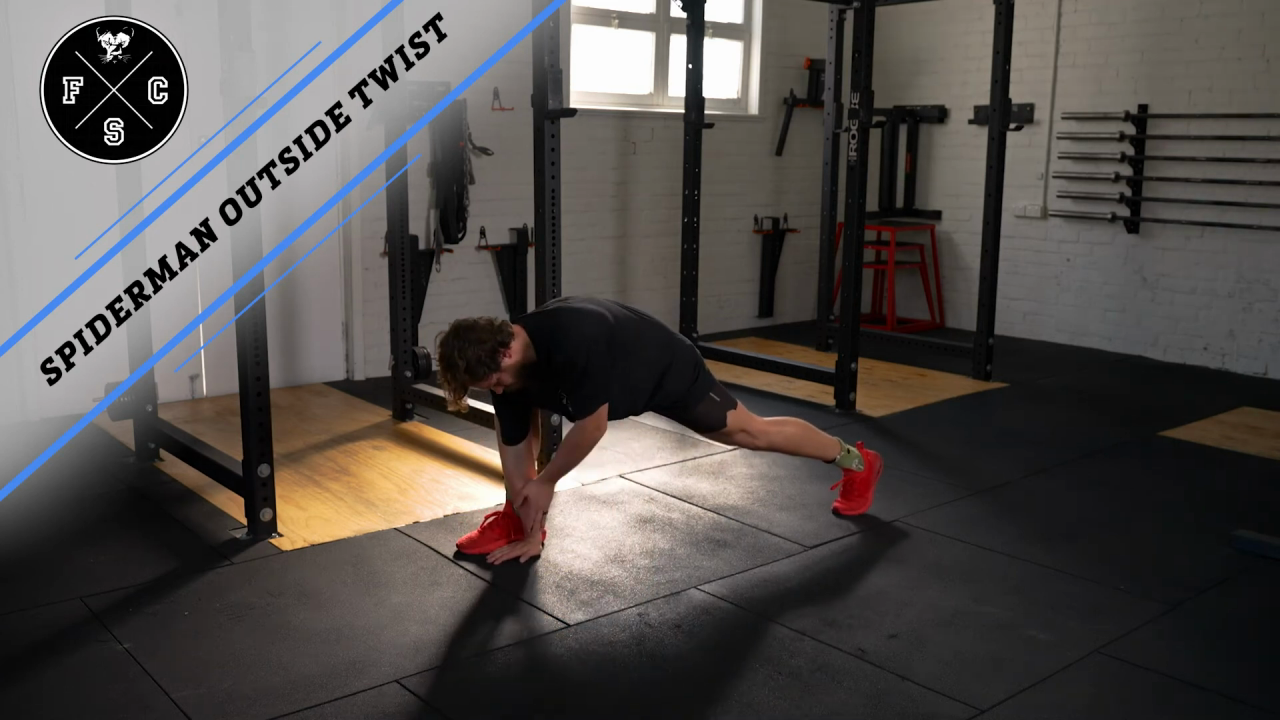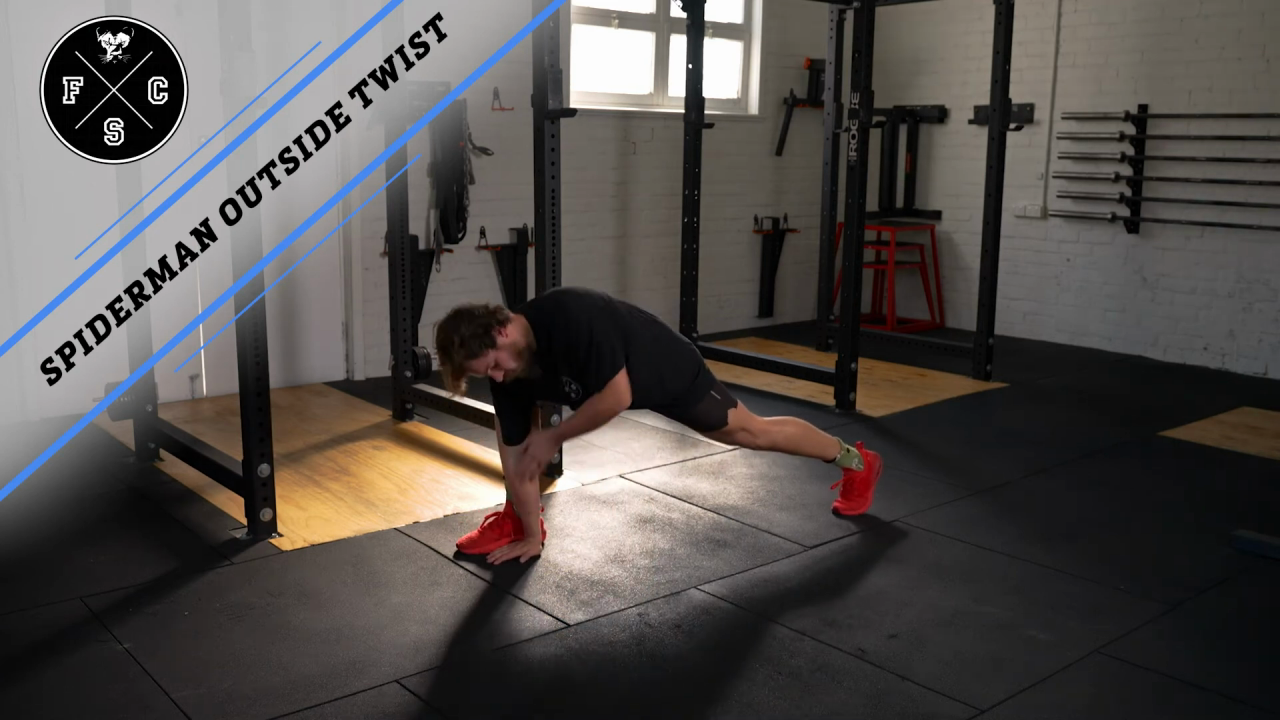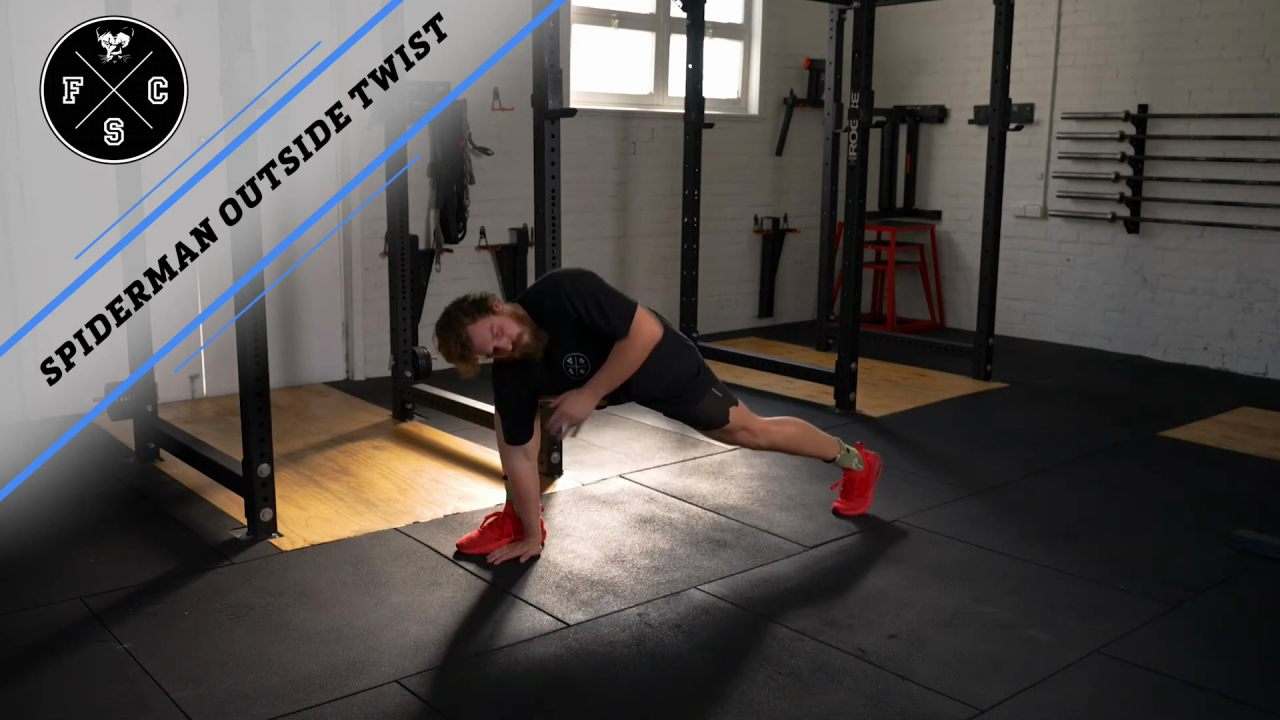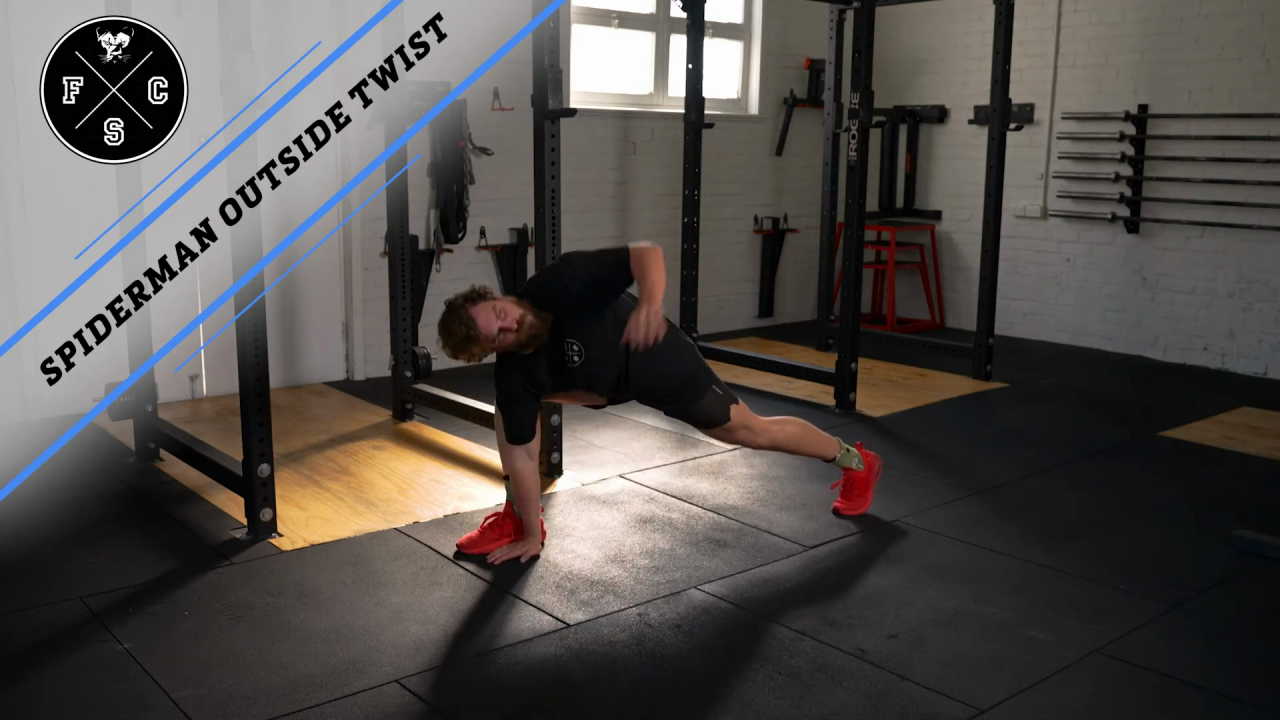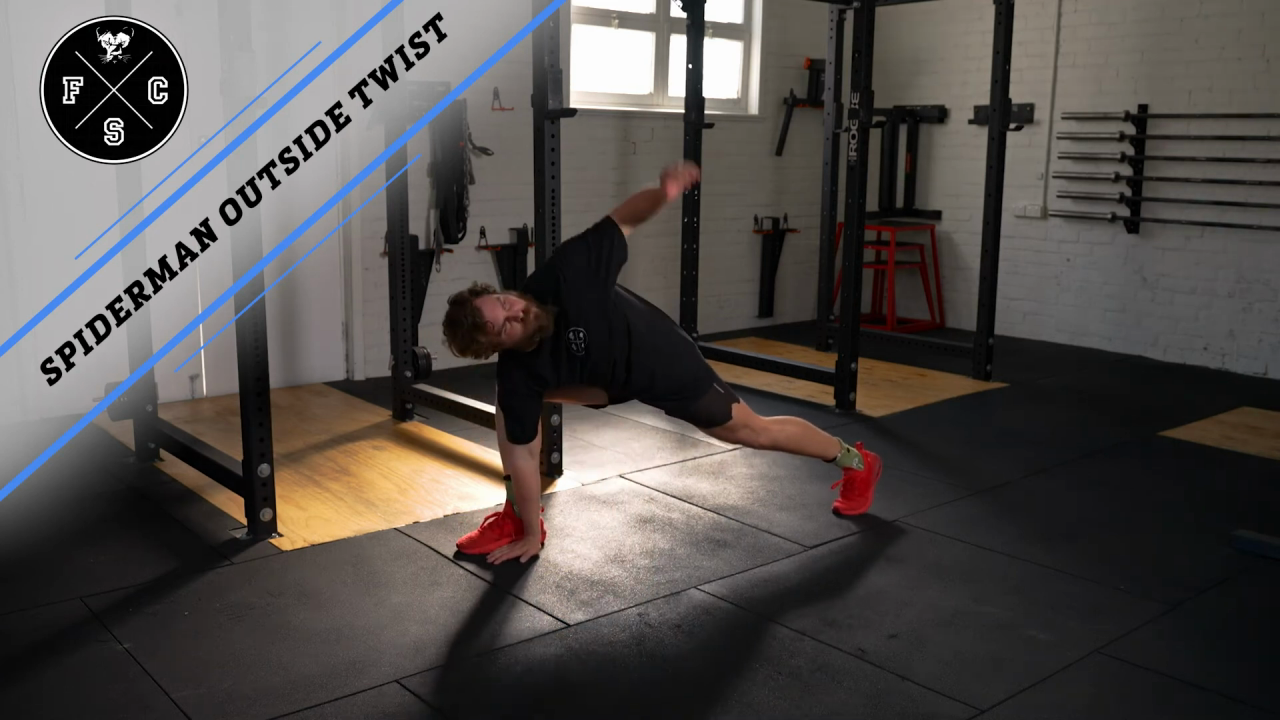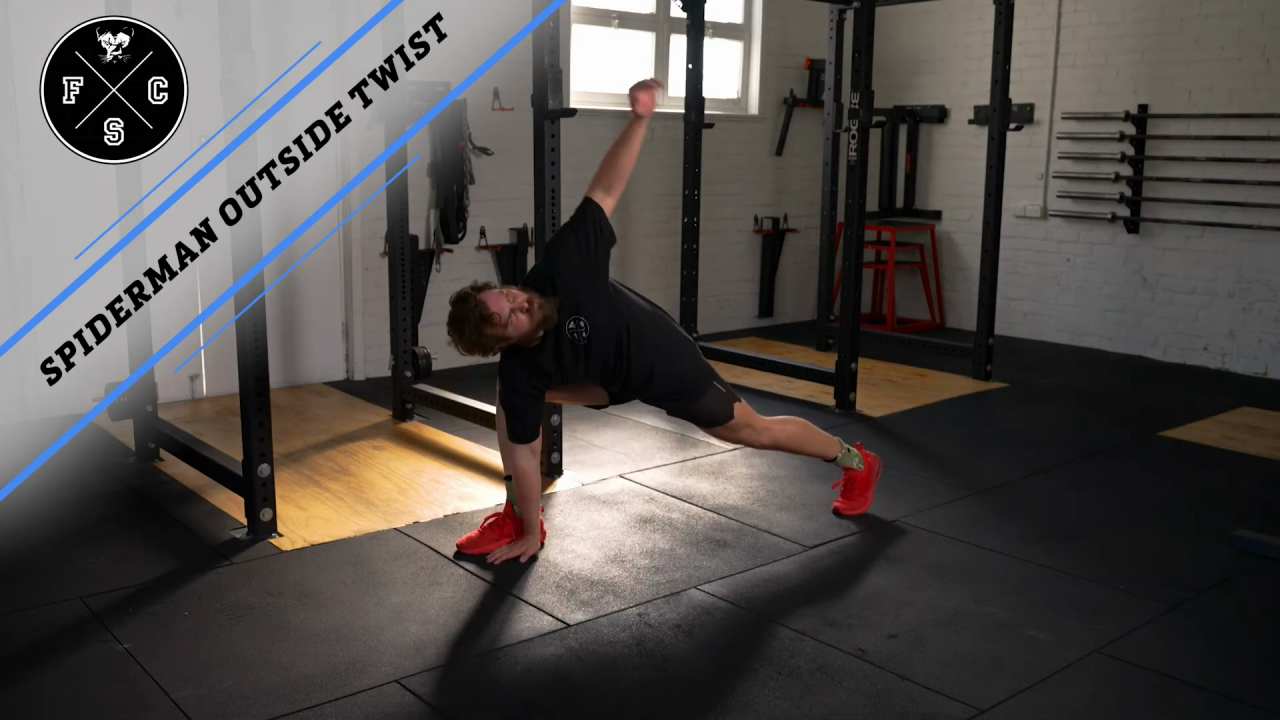
dt=0.2s
person 1, frame 1
left shoulder: (574, 339)
right shoulder: (505, 367)
left elbow: (591, 428)
right elbow: (517, 450)
left wrist: (545, 483)
right wrist: (529, 534)
left hip: (671, 372)
right hip: (619, 377)
left knee: (750, 431)
right knee: (519, 421)
left ankle: (853, 460)
right ankle: (516, 513)
person 1, frame 2
left shoulder: (572, 318)
right shoulder: (505, 365)
left elbow: (616, 399)
right elbow: (518, 450)
left wrist: (554, 438)
right wrist: (529, 534)
left hip: (670, 371)
right hip: (609, 385)
left knee: (749, 430)
right knee: (517, 418)
left ankle: (854, 459)
right ankle: (516, 515)
person 1, frame 3
left shoulder: (566, 292)
right shoulder: (509, 368)
left elbow: (647, 330)
right elbow: (520, 451)
left wrist: (589, 394)
right wrist: (530, 535)
left hip: (667, 367)
left knee: (751, 431)
right knee: (514, 418)
left ankle: (853, 459)
right ankle: (515, 516)
person 1, frame 4
left shoulder: (563, 280)
right shoulder: (514, 370)
left elbow: (647, 256)
right elbow: (522, 454)
left wrist: (648, 305)
right wrist: (530, 534)
left hip: (667, 366)
right hip: (611, 377)
left knee: (751, 430)
right knee: (514, 412)
left ankle: (853, 460)
right ankle: (514, 516)
person 1, frame 5
left shoulder: (564, 274)
right shoulder: (516, 374)
left elbow: (627, 217)
right elbow: (523, 457)
left wrist: (662, 192)
right wrist: (529, 535)
left hip: (669, 366)
right hip: (612, 379)
left knee: (754, 431)
right knee: (514, 410)
left ankle: (854, 461)
right ankle: (515, 519)
person 1, frame 6
left shoulder: (563, 266)
right shoulder: (519, 373)
left elbow: (606, 188)
right elbow: (524, 454)
left wrist: (640, 119)
right wrist: (529, 534)
left hip: (671, 365)
right hip: (610, 379)
left knee: (755, 432)
right knee: (510, 406)
left ankle: (854, 460)
right ankle: (518, 517)
